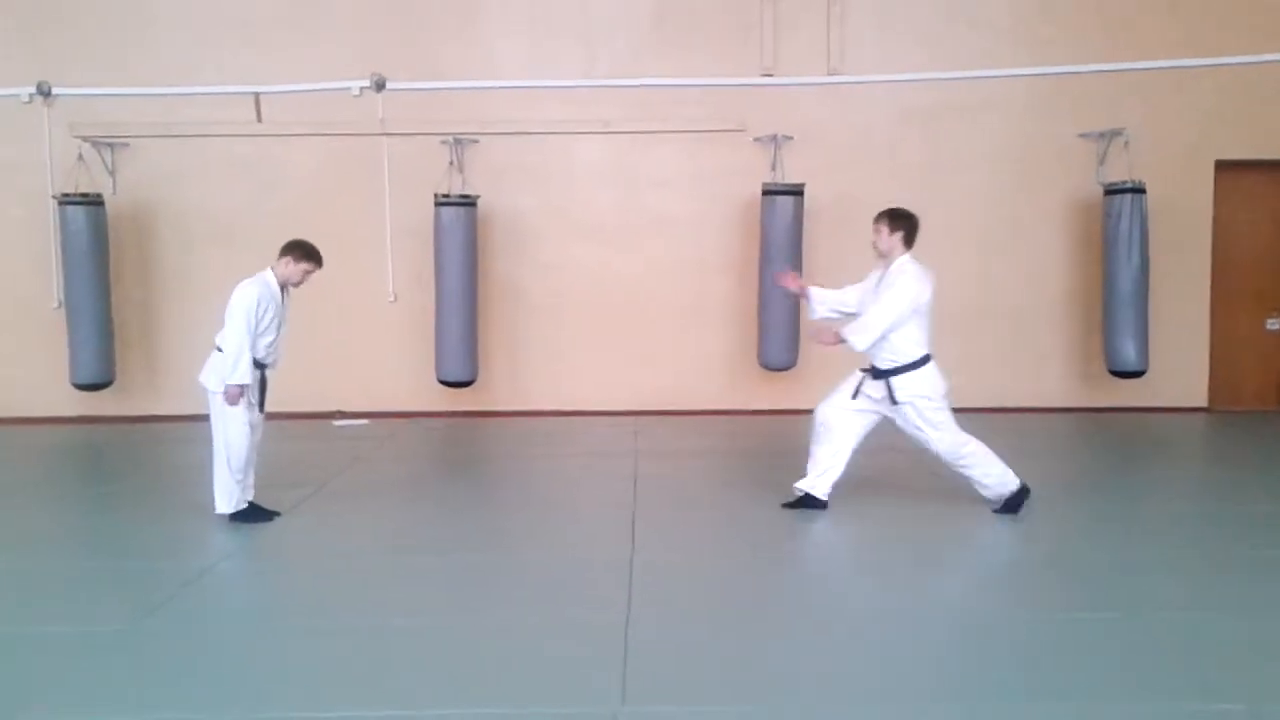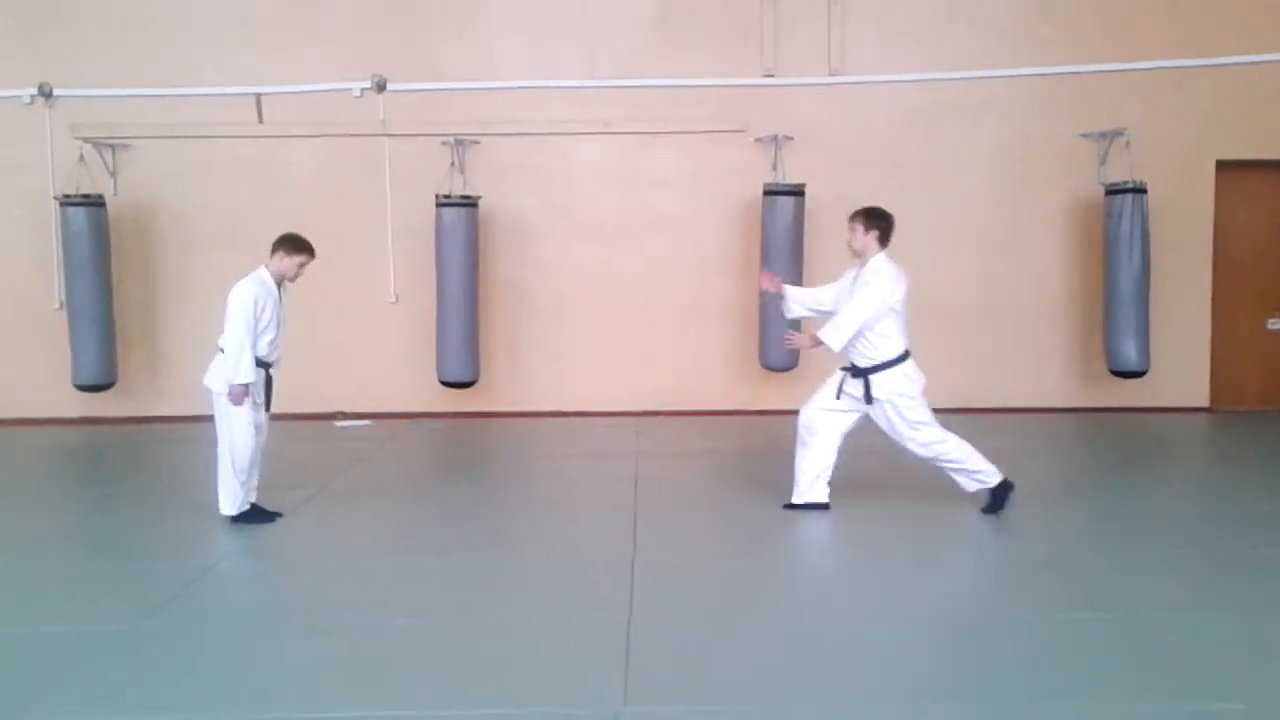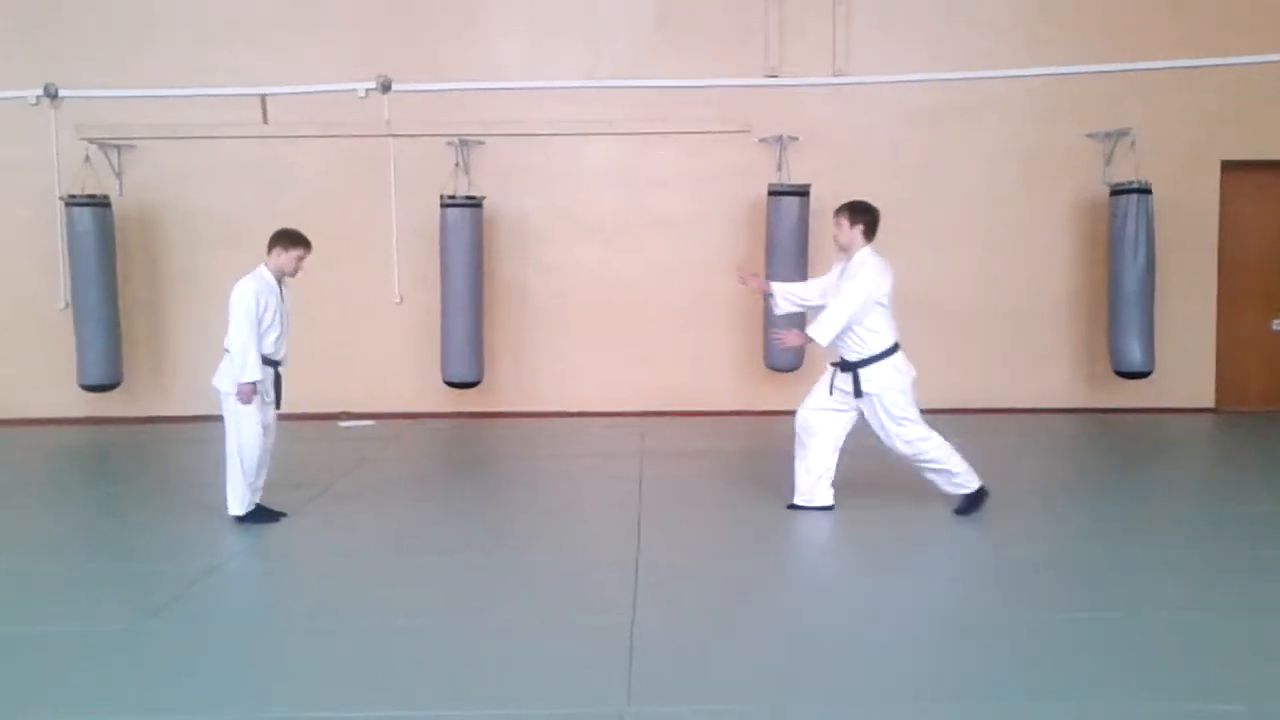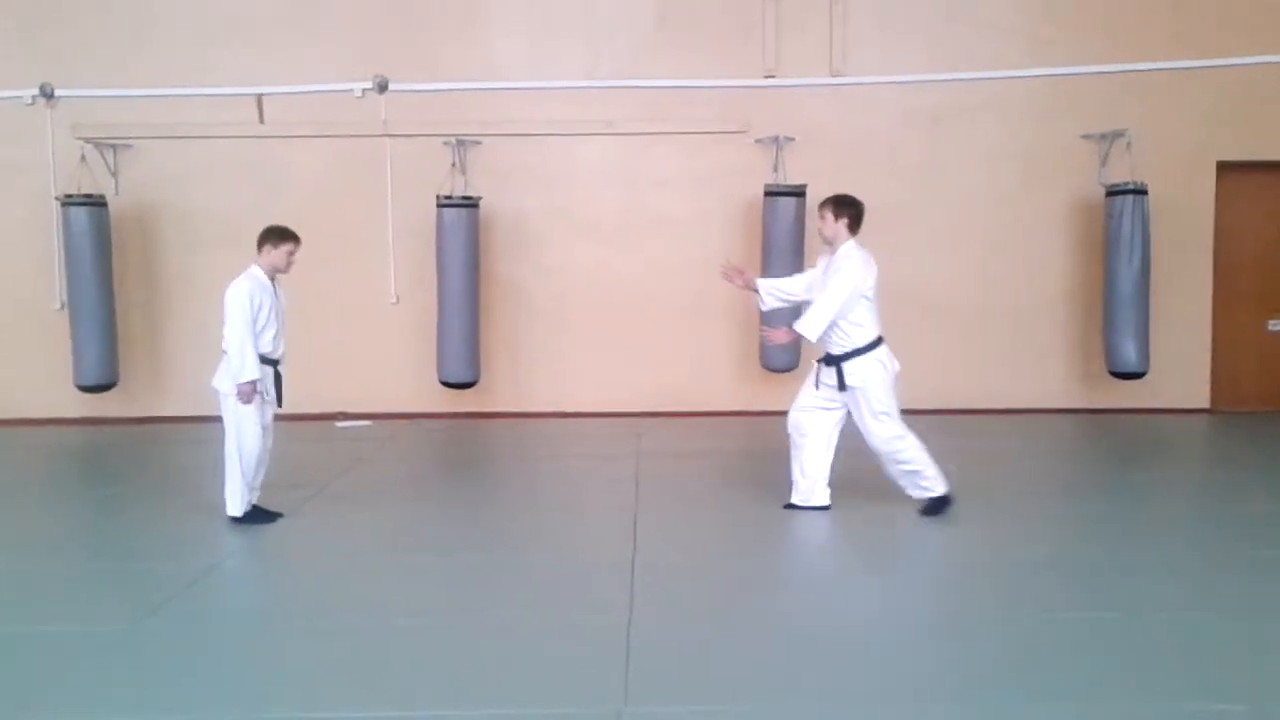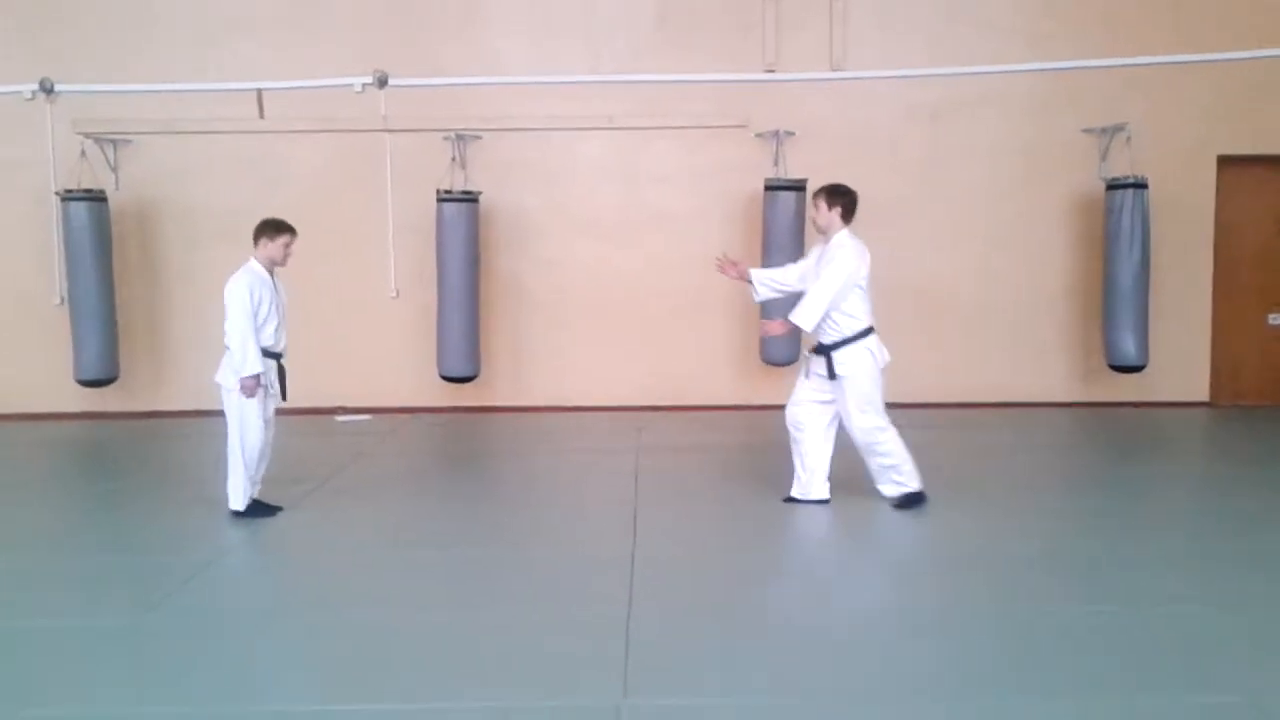
dt=0.1s
person 1, frame 1
left shoulder: (913, 277)
right shoulder: (882, 275)
left elbow: (881, 318)
right elbow: (850, 300)
left wrist: (841, 337)
right wrist: (807, 292)
left hip: (910, 380)
right hip: (878, 378)
left knee: (947, 440)
right knee: (831, 417)
left ankle: (1010, 490)
right ankle: (814, 493)
person 1, frame 2
left shoulder: (886, 275)
right shoulder: (857, 274)
left elbow: (856, 316)
right elbow: (826, 298)
left wrist: (816, 340)
right wrist: (782, 291)
left hip: (891, 378)
right hip: (858, 376)
left knee: (926, 438)
right knee: (815, 419)
left ankle: (993, 482)
right ankle: (810, 496)
person 1, frame 3
left shoulder: (872, 269)
right shoulder: (844, 267)
left elbow: (842, 310)
right elbow: (814, 292)
left wrist: (805, 337)
right wrist: (768, 289)
left hip: (880, 371)
right hip: (849, 370)
left knee: (910, 437)
right knee: (812, 421)
left ankle: (969, 488)
right ankle: (813, 497)
person 1, frame 4
left shoulder: (857, 262)
right shoulder: (830, 262)
left elbow: (829, 304)
right elbow: (798, 287)
left wrist: (792, 334)
right wrist: (753, 284)
left hip: (862, 365)
right hip: (834, 365)
left knee: (885, 433)
right knee: (803, 421)
left ankle: (934, 491)
right ankle: (811, 496)
person 1, frame 5
left shoulder: (850, 250)
right shoulder: (823, 252)
left elbow: (823, 294)
right elbow: (792, 277)
left wrist: (788, 324)
right wrist: (746, 275)
left hip: (854, 353)
right hip: (828, 353)
left knee: (866, 425)
right knee: (803, 415)
left ankle: (908, 488)
right ankle: (812, 490)
person 2, frame 1
left shoulder: (281, 293)
right shoulder: (253, 290)
right elbow: (237, 339)
right wrist: (235, 382)
left hip: (250, 375)
right hip: (231, 376)
left knee: (249, 440)
right knee: (235, 441)
left ankle: (244, 500)
right ankle: (233, 506)
person 2, frame 2
left shoulder: (277, 290)
right shoulder: (250, 289)
right elbow: (238, 339)
right wrist: (238, 381)
left hip: (255, 376)
right hip: (235, 377)
left knee: (254, 440)
right knee: (240, 442)
left ankle: (246, 501)
right ankle: (236, 507)
person 2, frame 3
left shoulder: (279, 289)
right shoulder: (251, 287)
right elbow: (242, 337)
right wrist: (247, 380)
left hip: (265, 376)
right hip: (245, 377)
left knee: (262, 442)
right knee: (247, 442)
left ankle: (251, 501)
right ankle: (242, 507)
person 2, frame 4
left shoulder: (273, 287)
right shoulder: (245, 287)
right elbow: (238, 337)
right wrist: (246, 380)
left hip: (264, 376)
right hip: (244, 378)
left knee: (260, 442)
right knee: (246, 443)
left ankle: (248, 501)
right ankle: (239, 508)
person 2, frame 5
left shoulder: (271, 281)
right shoulder: (244, 281)
right elbow: (240, 331)
right wrist: (249, 373)
left hip: (266, 370)
right hip: (247, 372)
left knee: (261, 437)
right knee: (248, 438)
left ankle: (249, 496)
right ankle: (240, 502)
